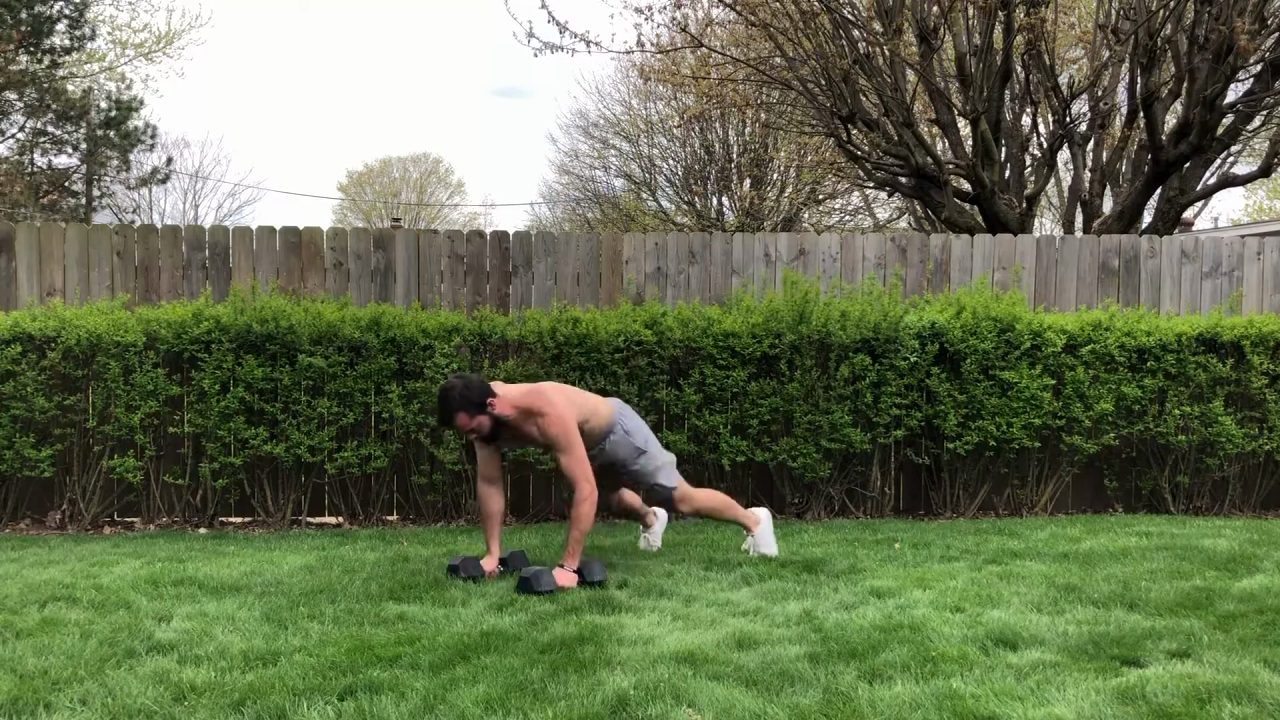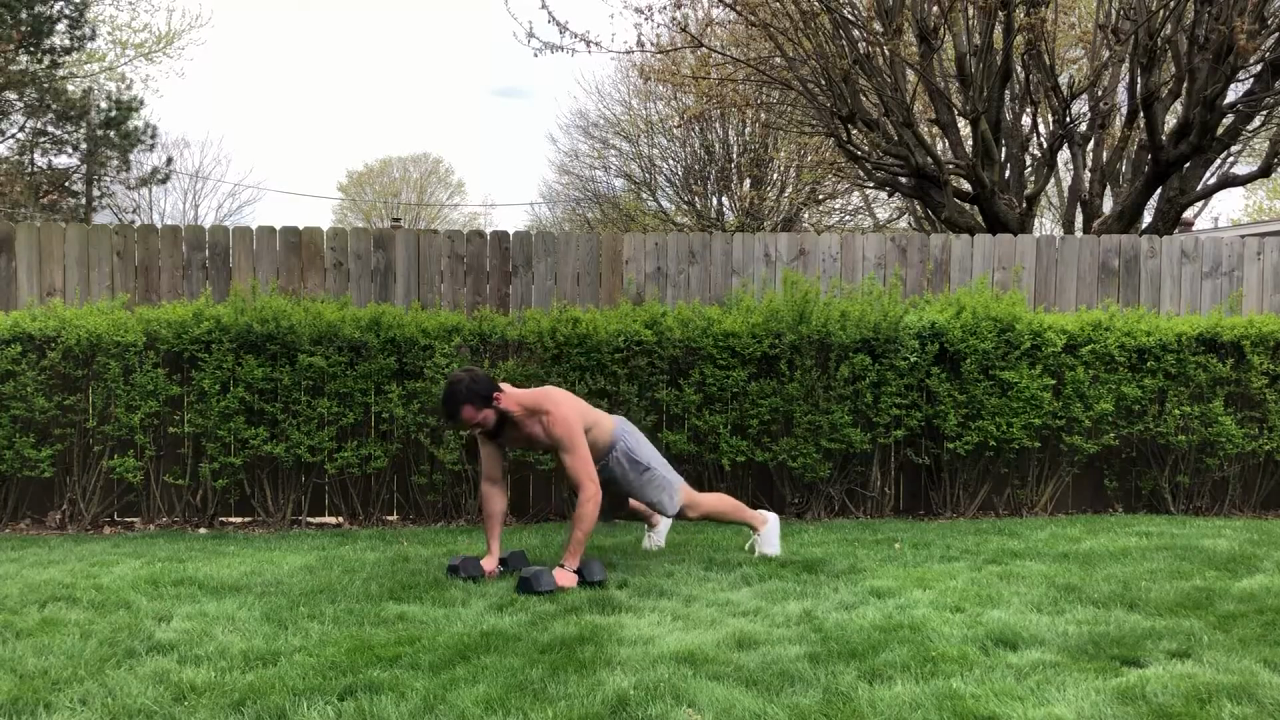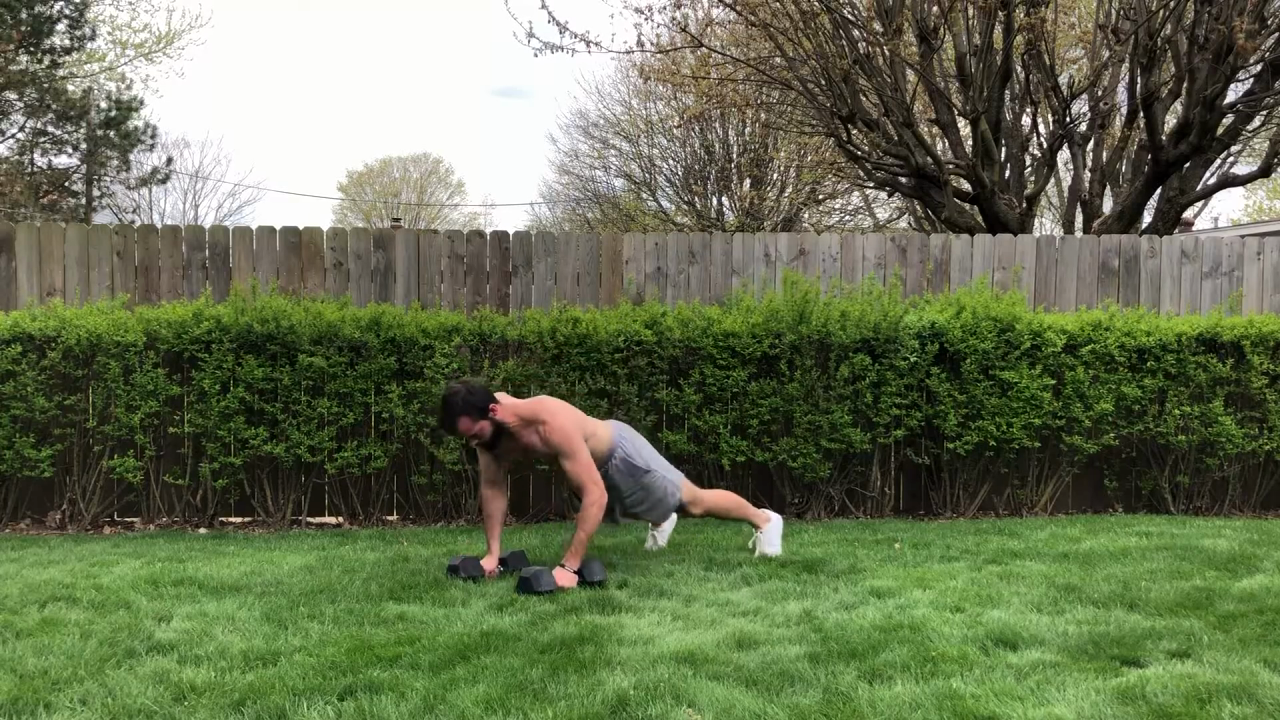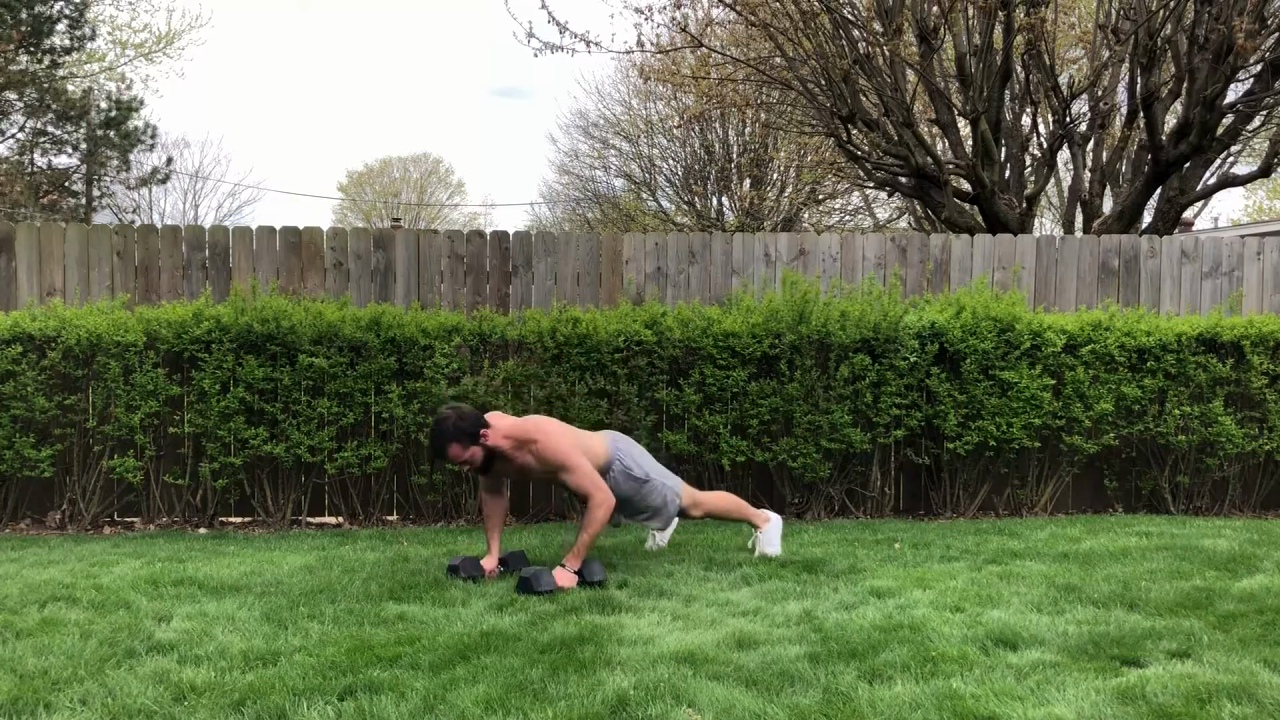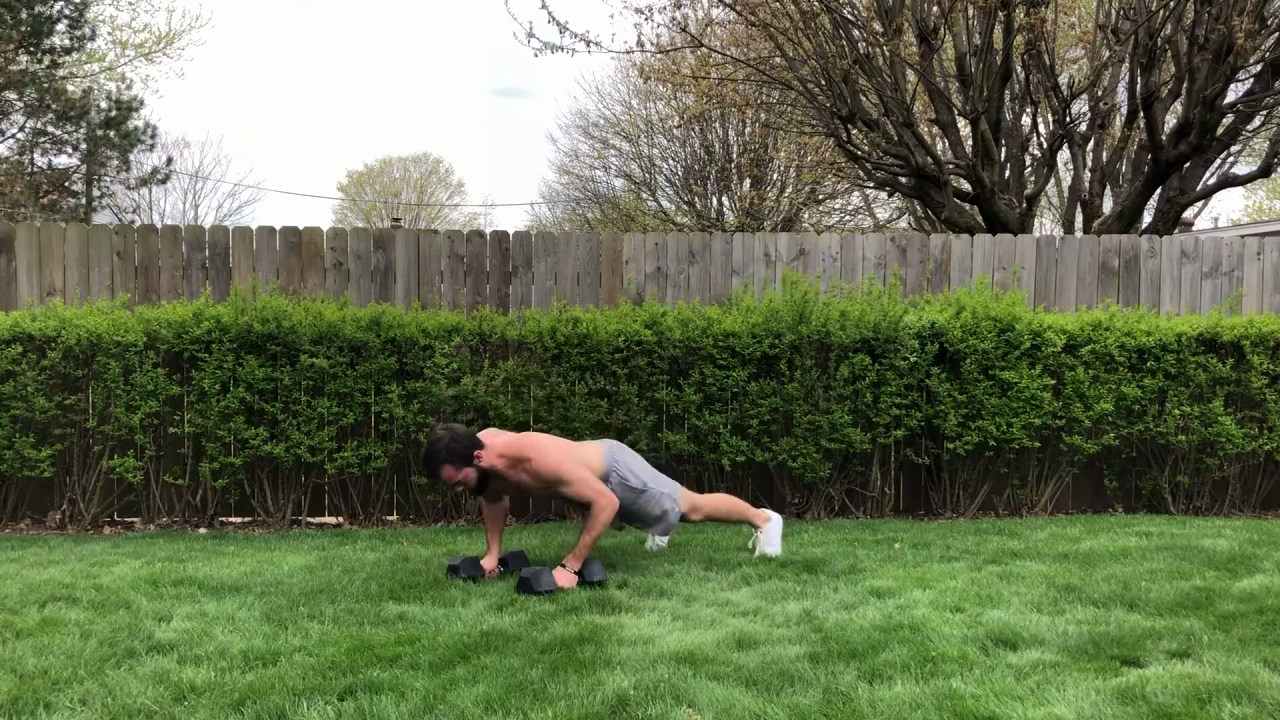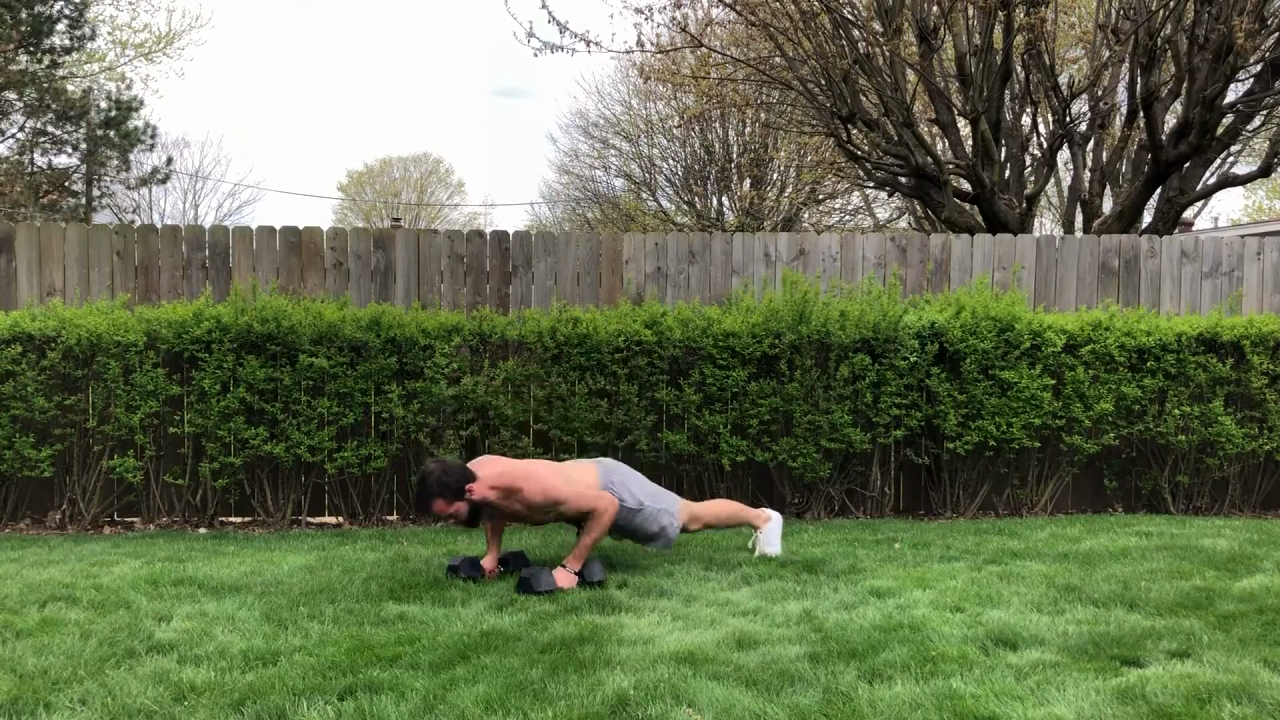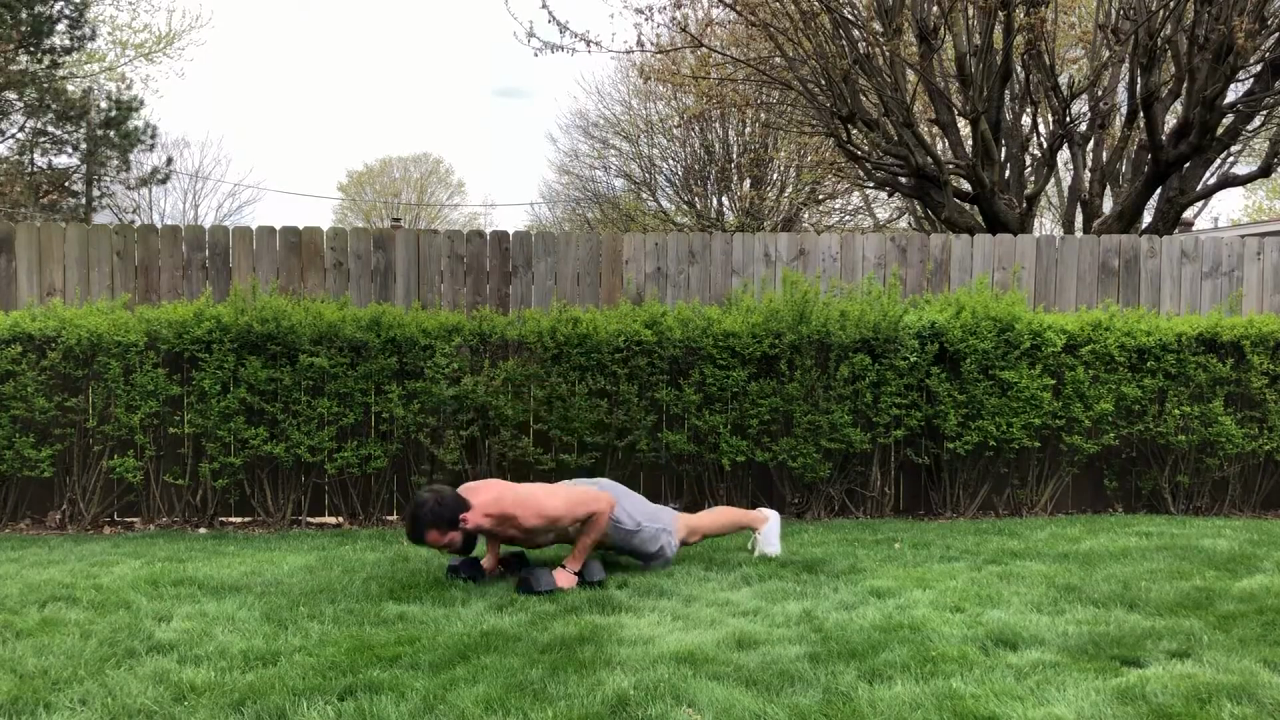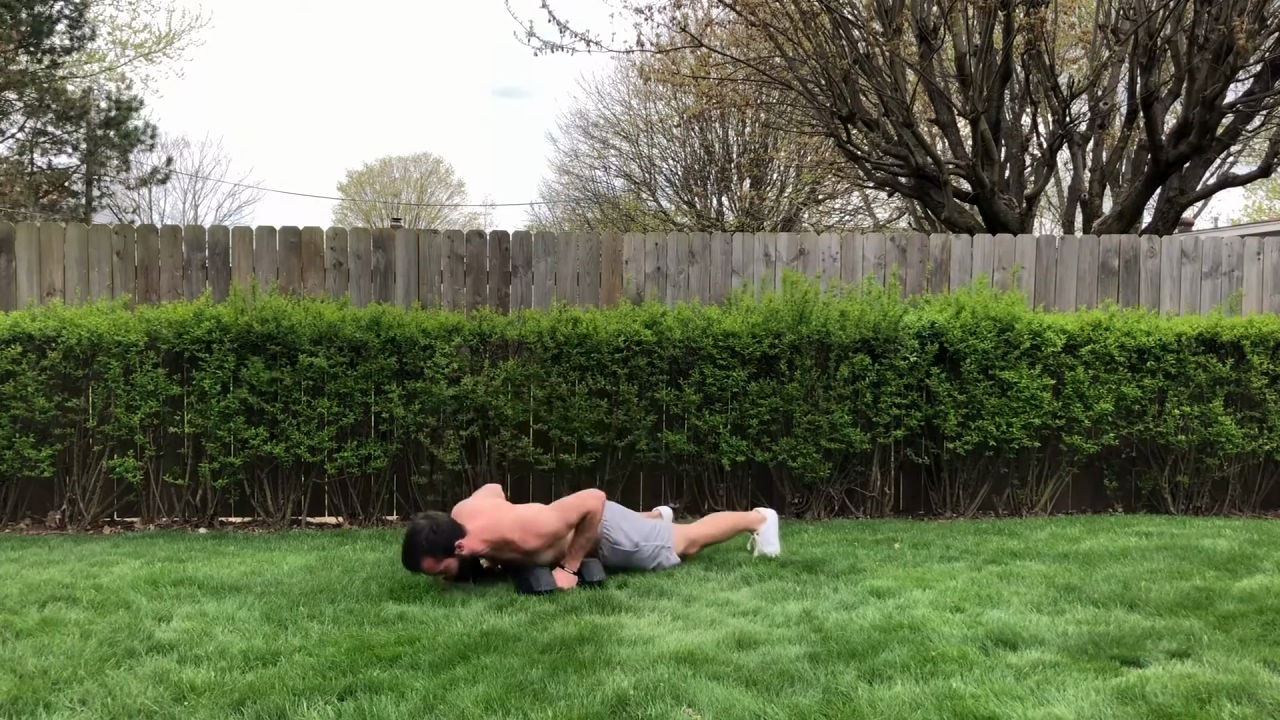
dt=0.1s
person 1, frame 1
left shoulder: (548, 413)
right shoulder: (486, 414)
left elbow: (586, 490)
right elbow: (489, 484)
left wrist: (568, 567)
right wrist: (493, 553)
left hip: (616, 429)
right hip: (588, 439)
left knee: (682, 499)
right knee: (614, 500)
left ankle: (754, 520)
right ankle: (650, 518)
person 1, frame 2
left shoulder: (554, 414)
right shoulder: (491, 413)
left elbow: (590, 491)
right elbow: (492, 484)
left wrist: (569, 566)
right wrist: (493, 553)
left hip: (620, 447)
right hip: (594, 454)
left knee: (690, 507)
left ankle: (761, 521)
right ankle: (654, 518)
person 1, frame 3
left shoulder: (549, 424)
right shoulder: (489, 423)
left elbow: (595, 495)
right elbow: (492, 487)
left wrist: (570, 564)
right wrist: (493, 550)
left hip: (620, 452)
right hip: (595, 456)
left knee: (694, 502)
right knee: (620, 508)
left ankle: (763, 519)
right ankle: (662, 521)
person 1, frame 4
left shoulder: (544, 442)
right shoulder: (483, 438)
left elbow: (602, 499)
right elbow: (493, 493)
left wrist: (570, 566)
right wrist: (492, 552)
left hip: (617, 462)
right hip: (590, 465)
left knee: (693, 504)
left ankle: (763, 519)
right ankle: (663, 521)
person 1, frame 5
left shoulder: (537, 461)
right shoulder: (482, 448)
left elbow: (608, 503)
right elbow: (496, 493)
left wrist: (572, 565)
right wrist: (493, 549)
left hip: (614, 470)
right hip: (590, 462)
left knee: (694, 507)
left ankle: (763, 518)
right ankle: (661, 528)
person 1, frame 6
left shoulder: (530, 487)
right shoulder: (474, 476)
left elbow: (607, 507)
left wrist: (571, 567)
right wrist: (492, 552)
left hip: (611, 491)
right hip: (584, 476)
left knee: (691, 518)
left ankle: (763, 519)
right ankle: (657, 532)
person 1, frame 7
left shoulder: (525, 514)
right shoulder: (467, 496)
left elbow: (603, 504)
left wrist: (571, 566)
right wrist: (492, 551)
left hip: (608, 509)
right hip: (576, 494)
left knee: (689, 529)
left ankle: (760, 519)
right ankle: (658, 512)
person 1, frame 8
left shoulder: (521, 535)
right shoulder: (463, 515)
left elbow: (594, 500)
right elbow: (493, 488)
left wrist: (569, 566)
right wrist: (490, 555)
left hip: (604, 531)
right hip: (570, 515)
left knee: (689, 542)
left ankle: (758, 519)
right ankle: (656, 516)
